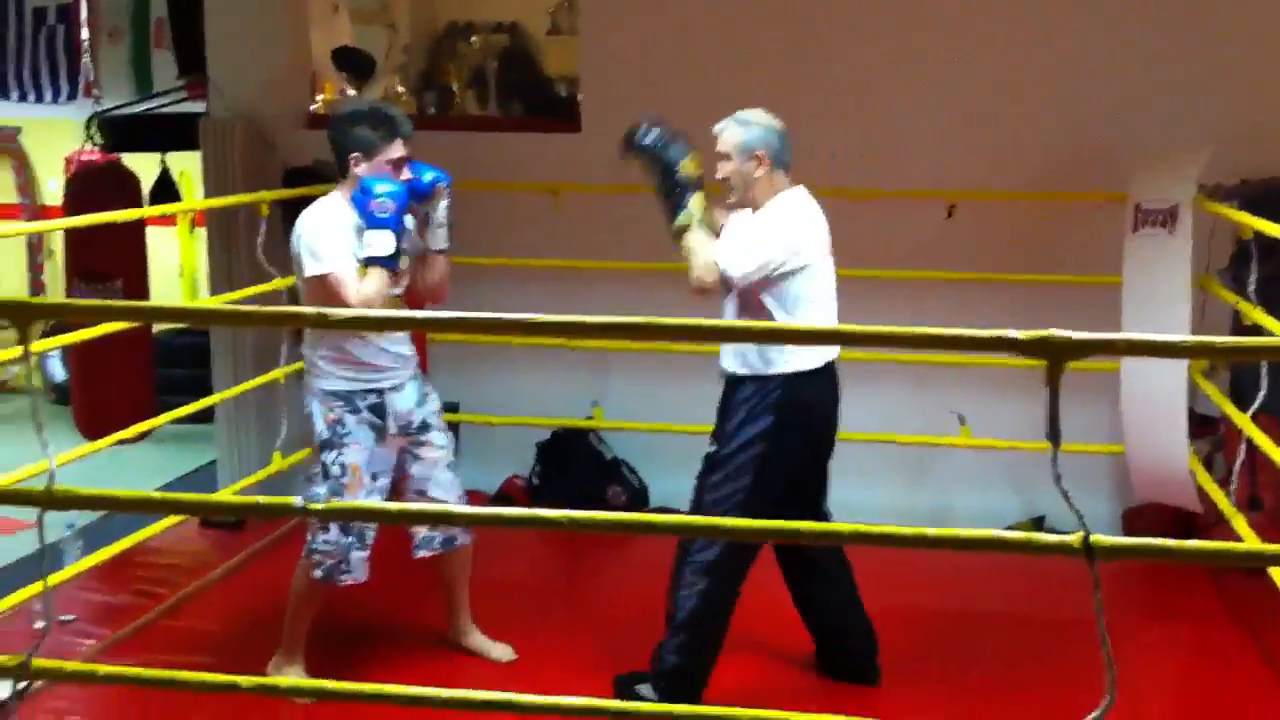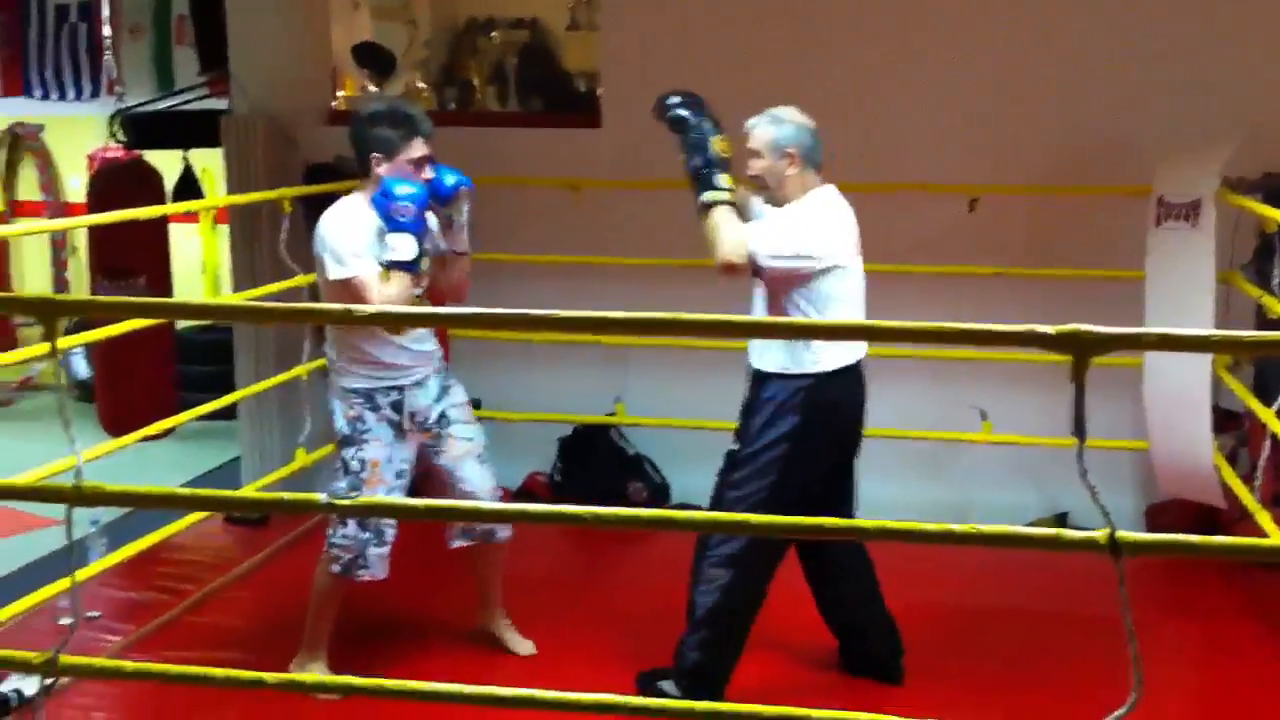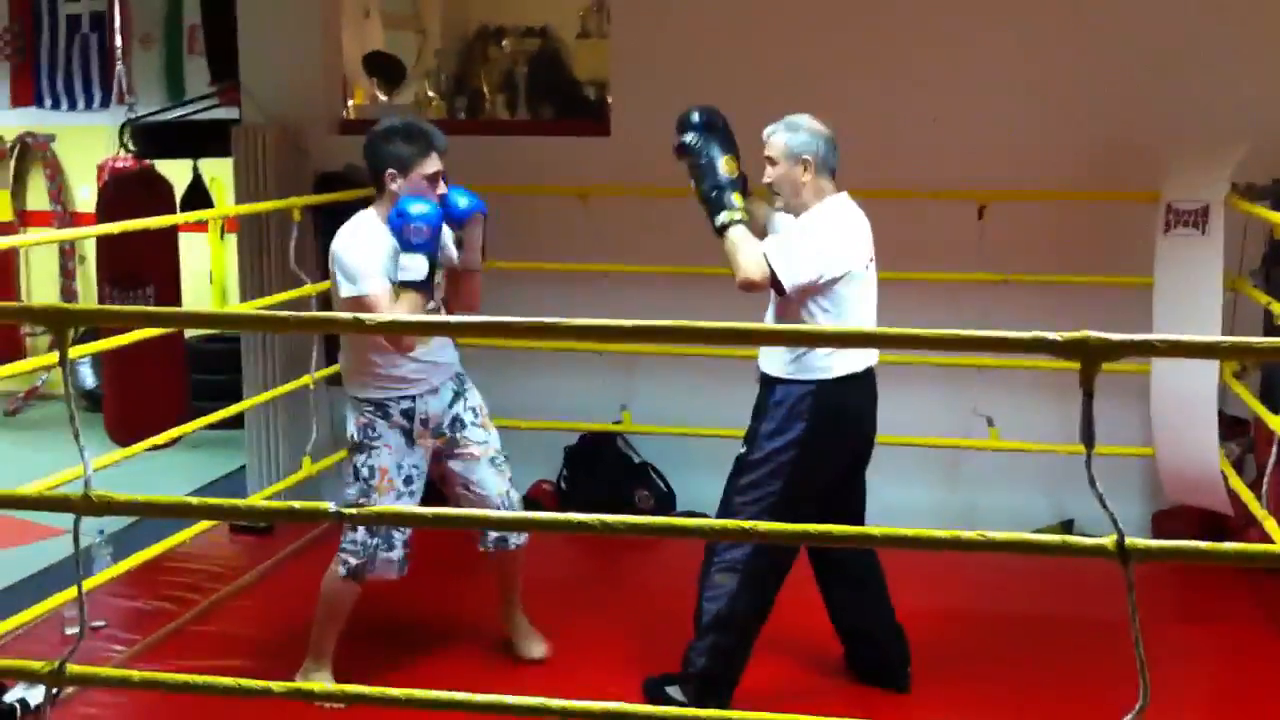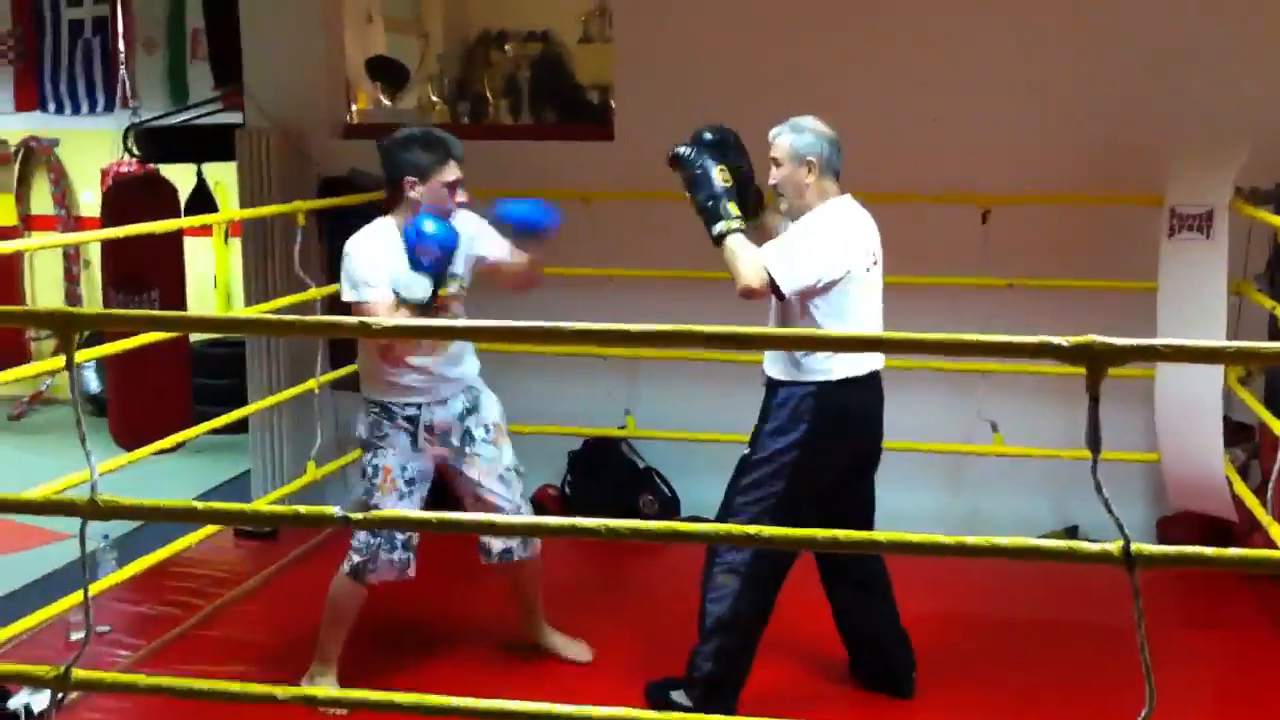
dt=0.1s
person 1, frame 1
left shoulder: (785, 221)
right shoulder: (783, 211)
left elbow: (707, 273)
right elbow: (725, 232)
left wrist: (682, 191)
right wrist: (681, 183)
left hip: (775, 398)
right hip: (802, 392)
left knee: (715, 537)
right knee: (803, 527)
left ankle: (674, 680)
right ankle: (851, 652)
person 1, frame 2
left shoulder: (815, 220)
right shoulder: (813, 210)
left elbow: (731, 252)
right elbow: (749, 215)
left wrist: (708, 171)
right wrist: (716, 174)
left hip: (800, 398)
right hip: (830, 392)
left knee: (735, 534)
right knee: (827, 528)
left ankle: (697, 676)
right ankle: (874, 650)
person 1, frame 3
left shoulder: (827, 227)
right shoulder: (834, 217)
left elbow: (752, 273)
right elbow: (770, 232)
left wrist: (719, 194)
right wrist: (725, 168)
left hip: (810, 403)
right hip: (844, 398)
left knee: (744, 538)
right knee: (840, 532)
left ankle: (704, 683)
right ankle: (882, 657)
person 1, frame 4
left shoulder: (828, 228)
right shoulder: (843, 219)
left elbow: (753, 279)
right elbow: (779, 242)
left wrist: (717, 203)
right wrist: (739, 184)
left hip: (814, 404)
right hip: (851, 400)
left knee: (745, 540)
right knee: (847, 537)
right ankle: (886, 663)
person 2, frame 1
left shoulder: (392, 209)
right shoulder: (319, 224)
left elbow: (433, 288)
right elbow: (363, 310)
left wrist: (436, 219)
right wrist: (381, 236)
left hip: (406, 385)
right hip: (345, 398)
left knee: (446, 506)
right knee: (339, 537)
left ankle: (462, 624)
right ankle: (288, 657)
person 2, frame 2
left shoulder: (415, 208)
right shoulder: (341, 225)
left elbow: (453, 289)
right elbow: (387, 312)
left wrist: (456, 221)
right wrist: (403, 239)
left hip: (430, 381)
right hip: (368, 396)
left knee: (481, 499)
right knee: (358, 534)
left ankle: (494, 617)
right ankle: (311, 655)
person 2, frame 3
left shoulder: (439, 218)
right shoulder: (356, 241)
left elbow: (466, 303)
right elbow: (399, 336)
left wrist: (469, 245)
right wrist: (417, 256)
left hip: (450, 390)
right hip: (385, 407)
left knee: (500, 507)
right knee: (370, 540)
left ankle: (514, 620)
right ankle: (316, 664)
person 2, frame 4
left shoulder: (463, 226)
right shoulder: (367, 249)
left elbow: (520, 277)
right elbow: (391, 347)
left wrist: (525, 248)
right wrist: (423, 277)
left hip: (464, 399)
right hip: (396, 414)
left knee: (511, 519)
right knee: (377, 544)
left ankle: (539, 626)
right ankle: (322, 669)
